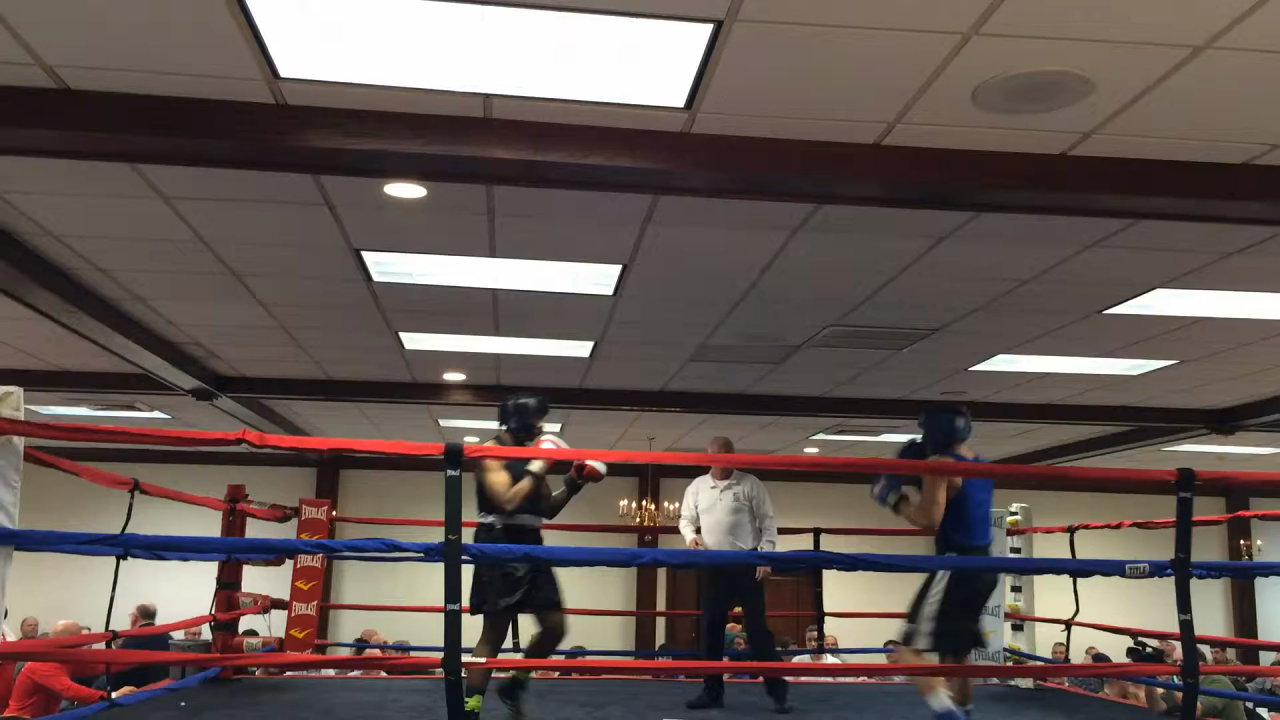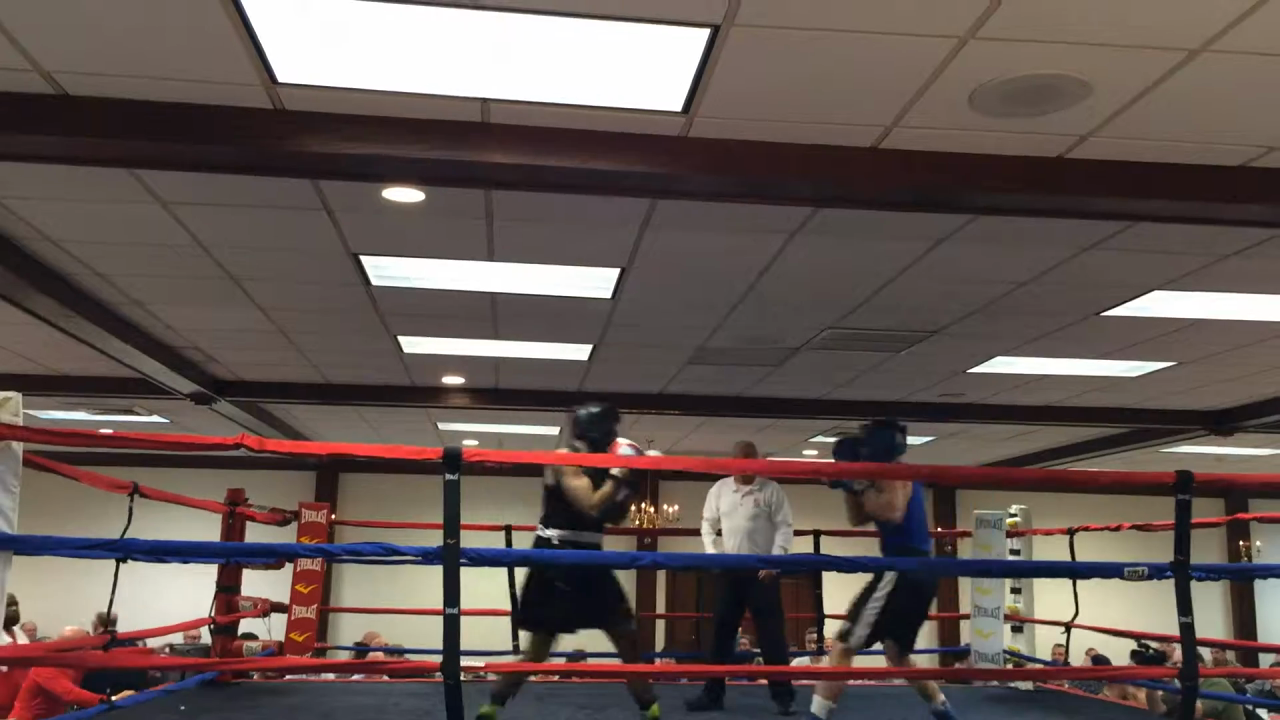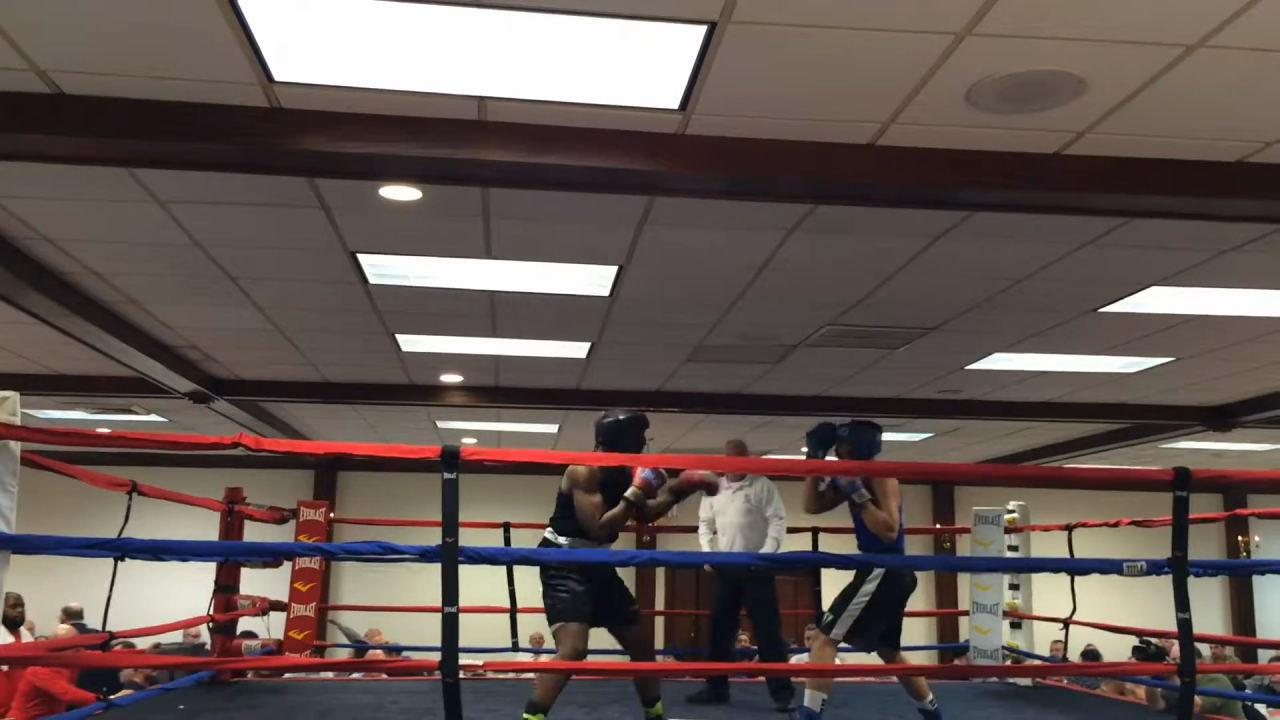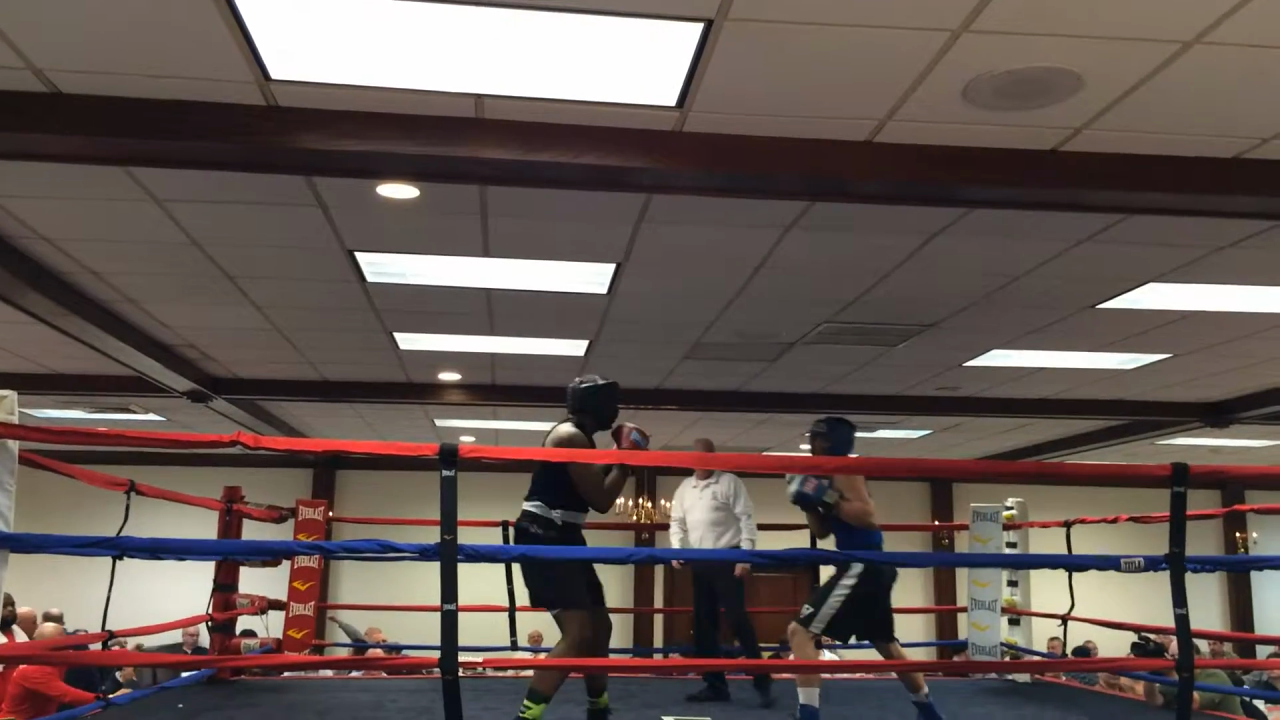
dt=0.3s
person 1, frame 1
left shoulder: (530, 451)
left elbow: (548, 508)
right elbow: (508, 502)
left wrist: (575, 481)
right wrist: (537, 466)
left hip: (530, 545)
right hip: (499, 545)
left knee: (555, 627)
right knee: (494, 633)
left ankle: (513, 685)
person 1, frame 2
left shoulder: (595, 465)
right shoulder: (568, 461)
left elbow: (614, 516)
right elbow: (593, 508)
left wrist: (631, 481)
right wrist: (619, 472)
left hip: (589, 560)
left knee: (630, 644)
right knee: (537, 653)
person 1, frame 3
left shoulder: (621, 471)
right shoulder: (585, 470)
left elbow: (646, 516)
right elbow: (595, 528)
left wrist: (683, 487)
right wrist: (636, 493)
left hip: (594, 565)
right hip: (565, 565)
left knee: (640, 642)
right knee: (573, 648)
person 1, frame 4
left shoulder: (576, 438)
right shoulder: (571, 437)
left elbow: (589, 492)
right elbow: (601, 501)
left wrist: (616, 459)
right wrist: (626, 459)
left hip: (562, 539)
right hip: (544, 538)
left knee: (600, 628)
right knee: (578, 635)
person 2, frame 1
left shoulder: (942, 465)
right shoulder: (977, 466)
left elbow: (930, 520)
left wrist: (895, 496)
right wrist: (916, 480)
left hip: (955, 568)
right hip: (980, 567)
left knee: (911, 655)
right knee: (953, 652)
person 2, frame 2
right shoulder: (899, 476)
left elbow: (892, 512)
right elbow: (857, 518)
left wrist: (856, 483)
right wrist: (850, 481)
left hip: (902, 571)
right hip: (919, 574)
left knee: (843, 648)
right knee: (897, 654)
person 2, frame 3
left shoulder: (882, 479)
right shoulder: (851, 478)
left elbow: (889, 531)
right elbow: (811, 506)
left wrist: (857, 494)
right wrist: (815, 459)
left hip: (884, 572)
right hip: (882, 574)
left knee: (824, 639)
right knee: (889, 651)
person 2, frame 4
left shoulder: (845, 472)
right shoulder: (830, 476)
left elbow: (868, 517)
right elbow: (821, 531)
left wrist: (825, 496)
right wrist: (808, 498)
left hip: (861, 567)
right hip: (868, 569)
left knee: (801, 632)
right knee: (886, 644)
person 3, frame 1
left shoulder: (750, 484)
right shoulder: (697, 487)
left elbow: (767, 522)
right elbow: (686, 519)
right wrist: (690, 536)
left hip: (746, 564)
right hip: (712, 565)
left knee: (757, 626)
right knee: (710, 627)
left ankle: (777, 690)
right ankle: (712, 691)
person 3, frame 2
left shoulder: (771, 490)
right shoulder: (720, 489)
left elbow: (784, 528)
right elbow: (708, 523)
right wrist: (711, 552)
left hip: (761, 570)
right hip: (729, 569)
left knee: (771, 632)
right knee: (721, 629)
left ankle: (783, 695)
right ankle: (712, 693)
person 3, frame 3
left shoulder: (762, 485)
right shoulder: (714, 489)
left elbow: (777, 521)
right elbow: (705, 524)
left wrist: (768, 553)
right wrist: (708, 552)
left hip: (755, 565)
right hip: (725, 566)
left knee: (766, 627)
right knee: (718, 624)
left ankle: (781, 691)
right ankle: (717, 686)
person 3, frame 4
left shoulder: (730, 482)
right shoulder: (684, 488)
left elbow: (747, 519)
right elbow: (677, 523)
right wrist: (677, 550)
left hip: (727, 560)
right hip: (699, 563)
left knee: (738, 620)
right knee: (704, 624)
left ankle: (762, 681)
right ankle: (715, 684)
